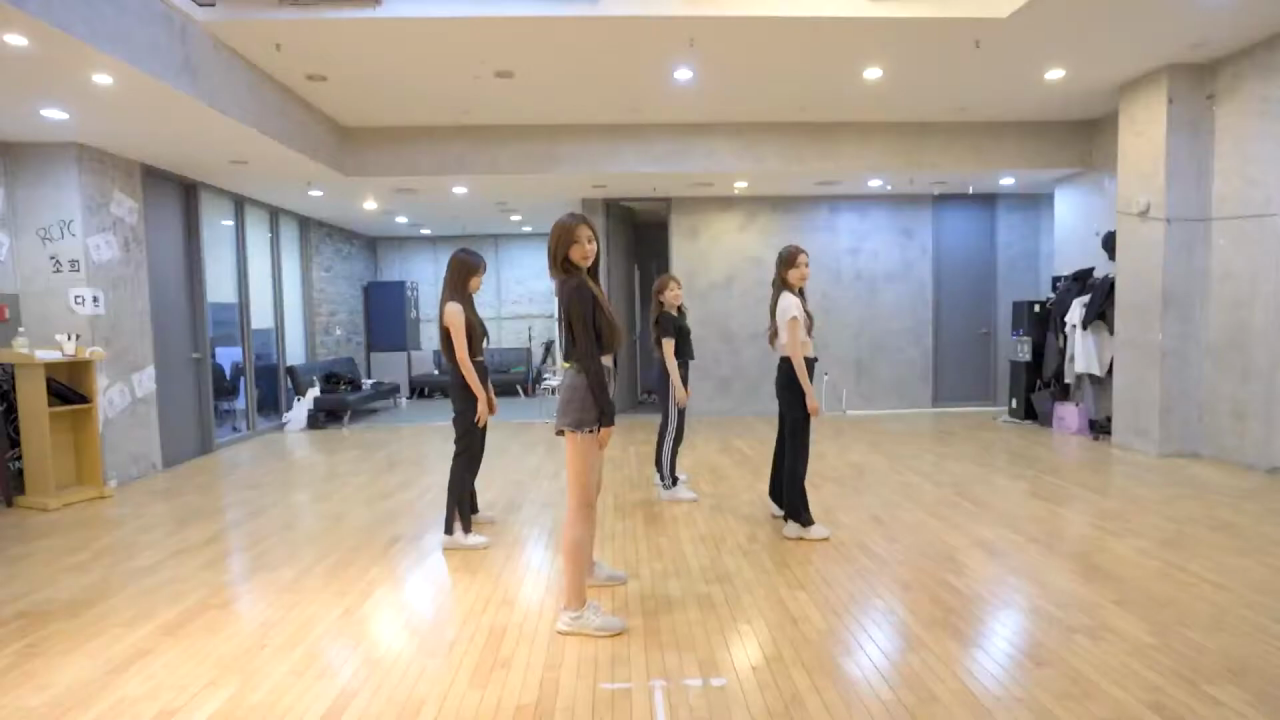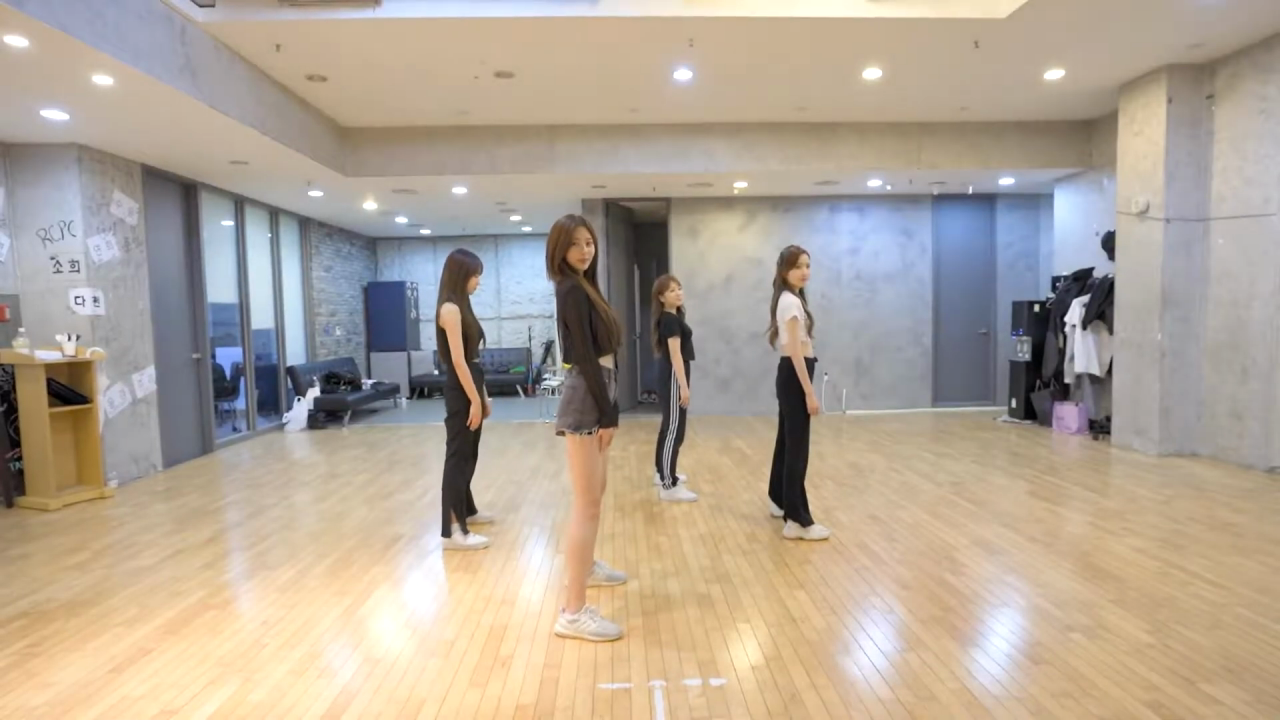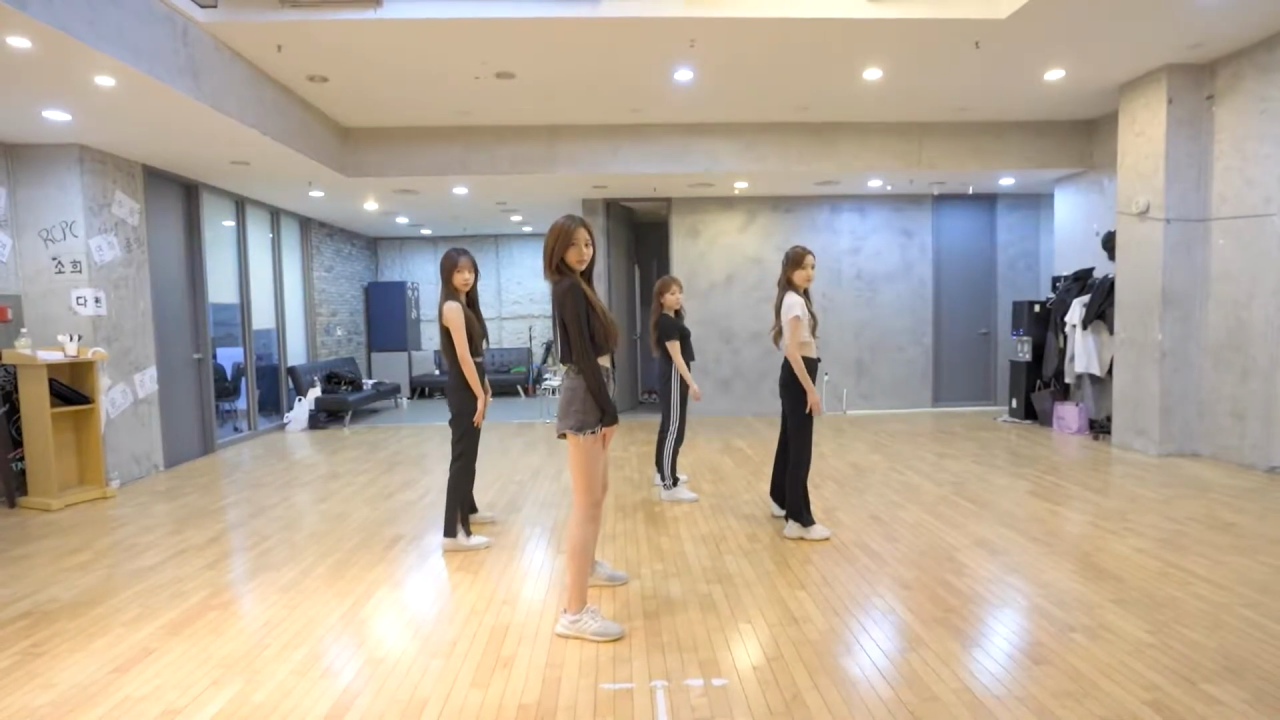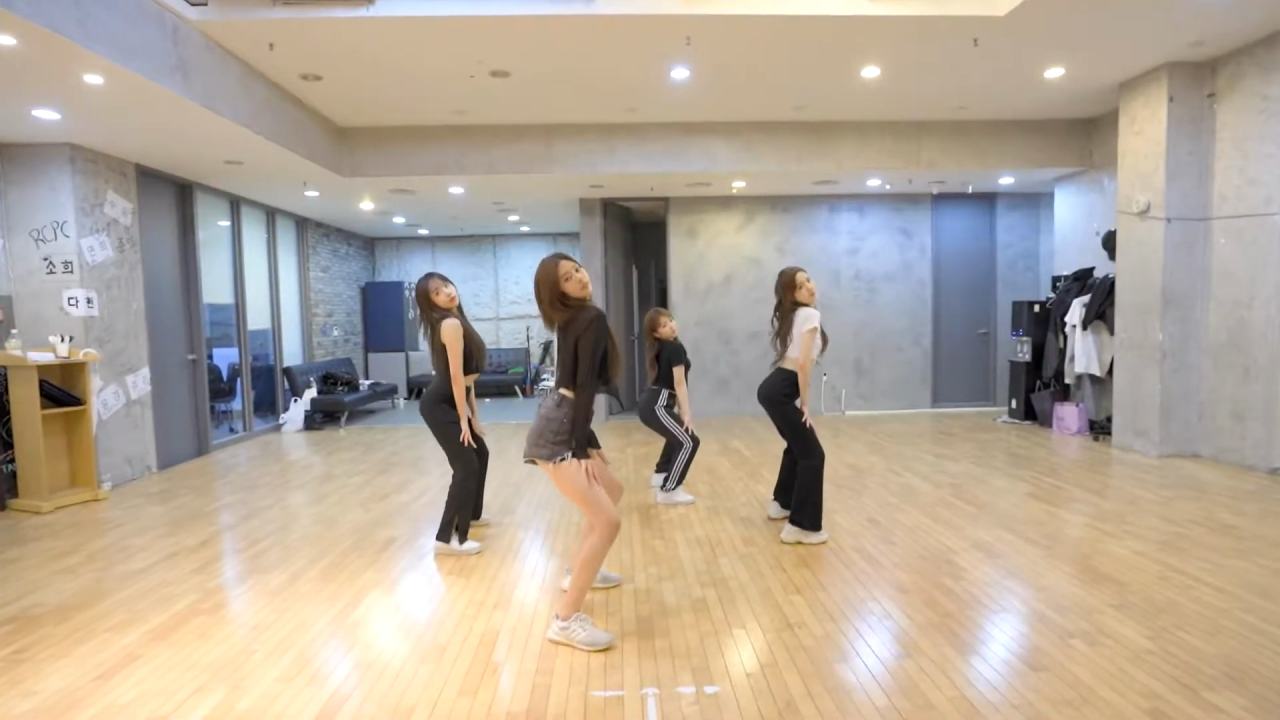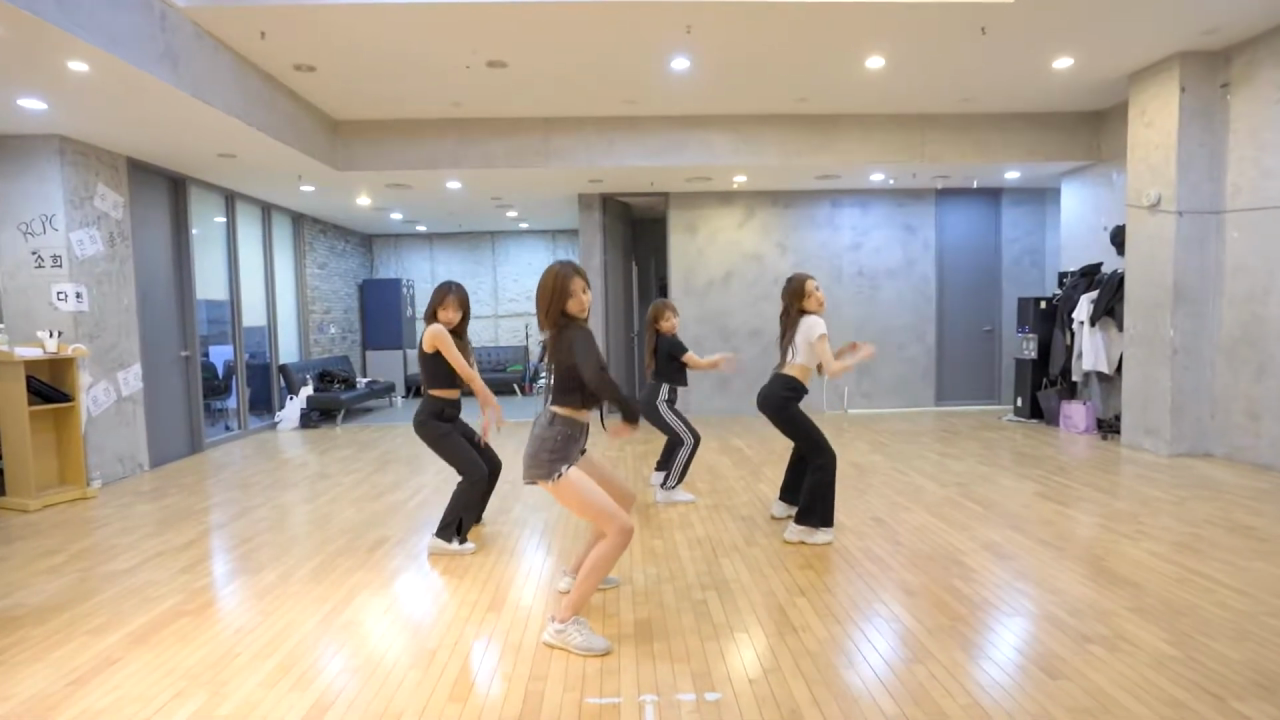
dt=1s
person 1, frame 1
left shoulder: (580, 285)
right shoulder: (577, 288)
right elbow: (587, 354)
left wrist: (604, 410)
right wrist: (606, 413)
left hip: (590, 394)
right hip: (584, 397)
left knee: (591, 492)
right knee: (581, 501)
left ankle: (586, 566)
right ankle: (574, 610)
person 1, frame 2
left shoulder: (582, 287)
right shoulder: (571, 290)
right elbow: (585, 356)
left wrist: (607, 410)
right wrist: (606, 413)
left hip: (594, 395)
right hip: (585, 399)
left knee: (596, 490)
right knee: (586, 502)
left ankle: (586, 566)
right ankle: (573, 612)
person 1, frame 3
left shoulder: (577, 286)
right shoulder: (569, 289)
right elbow: (583, 356)
left wrist: (606, 408)
right wrist: (608, 411)
left hip: (592, 397)
right hip: (584, 400)
left knee: (598, 491)
right knee: (586, 503)
left ankle: (588, 566)
right ankle: (575, 614)
person 1, frame 4
left shoulder: (573, 320)
right shoulder: (592, 318)
right elbow: (585, 386)
left wrist: (589, 442)
right wrist: (582, 450)
left hip: (562, 426)
right hip: (556, 435)
left knee: (612, 491)
right knee: (606, 520)
left ankle: (580, 571)
right ankle: (566, 620)
person 1, frame 5
left shoulder: (564, 335)
right shoulder: (576, 334)
right elbow: (598, 380)
left wrist: (618, 416)
right wrist: (632, 412)
left hip: (566, 442)
right hip: (554, 449)
left knee: (625, 499)
right knee: (621, 528)
left ankle: (576, 573)
right ankle: (562, 622)
person 2, frame 1
left shoulder: (465, 306)
right shoulder: (453, 307)
right elbow: (463, 358)
left wrist: (489, 392)
right wrist: (480, 397)
left hip: (474, 386)
right hip: (466, 390)
left knee: (473, 452)
right knee: (465, 455)
left ankle: (468, 509)
right ankle: (455, 530)
person 2, frame 2
left shoulder: (462, 307)
right shoulder: (450, 308)
right elbow: (458, 360)
left wrist: (483, 396)
right wrist: (474, 401)
left hip: (470, 387)
right hip: (460, 392)
left knee: (468, 455)
right knee: (457, 457)
left ankle: (466, 510)
right ankle: (453, 531)
person 2, frame 3
left shoulder: (466, 305)
right shoulder: (451, 306)
right elbow: (463, 355)
left wrist: (486, 388)
right wrist: (479, 396)
left hip: (471, 386)
right hip: (463, 389)
left knee: (468, 454)
right knee: (463, 457)
left ankle: (467, 510)
right ankle: (454, 532)
person 2, frame 4
left shoulder: (458, 320)
right shoulder: (450, 323)
left elbow: (469, 374)
right elbow: (456, 375)
left wrist: (474, 415)
right wrist: (463, 420)
left hip: (448, 402)
right hip: (439, 404)
left knee: (480, 454)
right knee: (467, 465)
left ankle: (470, 514)
right ankle: (447, 538)
person 2, frame 5
left shoulder: (455, 335)
right shoulder: (435, 331)
left elbow: (469, 377)
right elbow: (466, 373)
left wrist: (486, 415)
right wrist: (493, 406)
left hip: (450, 414)
right hip: (432, 418)
left knee: (491, 464)
right knee: (476, 473)
left ankle: (469, 517)
right ankle: (444, 538)
person 3, frame 1
left shoulder: (789, 299)
right shoulder: (791, 302)
right elbow: (795, 351)
left wrist: (805, 388)
right wrist: (809, 392)
left hip: (789, 376)
right hip: (794, 377)
left knee: (787, 441)
right knee: (797, 447)
left ankle: (781, 501)
right ankle: (798, 521)
person 3, frame 2
left shoulder: (789, 300)
right shoulder: (791, 301)
right elbow: (795, 351)
left wrist: (805, 388)
right wrist: (809, 392)
left hip: (790, 376)
right hip: (794, 377)
left knee: (787, 441)
right knee: (797, 447)
left ankle: (780, 501)
right ankle: (797, 521)
person 3, frame 3
left shoulder: (794, 299)
right shoulder: (795, 301)
right elbow: (793, 352)
right wrist: (810, 388)
left hip: (794, 377)
right hip: (798, 378)
left knee: (789, 442)
right knee: (800, 449)
left ankle: (781, 501)
right ankle: (799, 521)
person 3, frame 4
left shoulder: (791, 316)
right shoulder: (810, 315)
right elbow: (804, 364)
left wrist: (799, 402)
right wrist: (804, 404)
left hip: (772, 387)
right hip: (780, 392)
left knee: (798, 446)
right knee: (812, 455)
left ankle: (782, 503)
right ankle: (800, 526)
person 3, frame 5
left shoulder: (801, 324)
right shoulder: (814, 325)
left elbow: (819, 363)
right elbow: (832, 370)
left wrist: (845, 353)
right wrist: (860, 357)
left hip: (773, 394)
right hip: (782, 398)
left knee: (808, 447)
right knee: (822, 456)
left ankle: (787, 502)
right ankle: (806, 525)
person 4, frame 1
left shoulder: (676, 316)
right shoulder: (667, 319)
right elbow: (669, 355)
left wrist: (684, 383)
right wrist: (678, 386)
left hip: (677, 375)
right hip: (672, 379)
left knee: (669, 426)
right knee: (674, 429)
left ankle: (663, 472)
right ankle: (669, 486)
person 4, frame 2
left shoulder: (673, 317)
right shoulder: (670, 320)
right elbow: (675, 354)
right wrist: (683, 386)
left hip: (672, 376)
right hip: (674, 378)
left knee: (669, 426)
right knee: (675, 429)
left ankle: (662, 472)
right ankle: (669, 486)
person 4, frame 3
left shoulder: (671, 319)
right shoulder: (668, 322)
right elbow: (676, 357)
left wrist: (688, 381)
right wrist: (692, 383)
left hip: (672, 377)
right hip: (674, 377)
left knee: (668, 426)
right knee: (674, 430)
left ankle: (663, 472)
right ankle: (670, 486)
person 4, frame 4
left shoulder: (662, 348)
right shoulder: (675, 348)
right elbow: (679, 383)
left wrist: (680, 410)
right wrist: (686, 413)
left hip: (650, 404)
right hip: (656, 406)
left knee: (679, 434)
right knee: (689, 441)
left ankle: (661, 474)
right ankle: (668, 491)
person 4, frame 5
left shoulder: (667, 341)
right shoulder: (670, 343)
left elbow: (689, 363)
right elbow: (699, 365)
left wrist: (714, 363)
right wrist: (721, 357)
left hip: (656, 398)
right hip: (658, 400)
left knee: (680, 433)
right knee: (690, 438)
left ankle: (660, 473)
right ankle: (667, 490)
